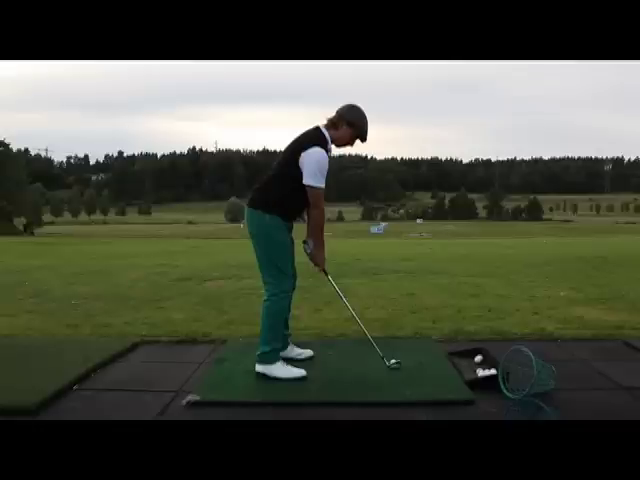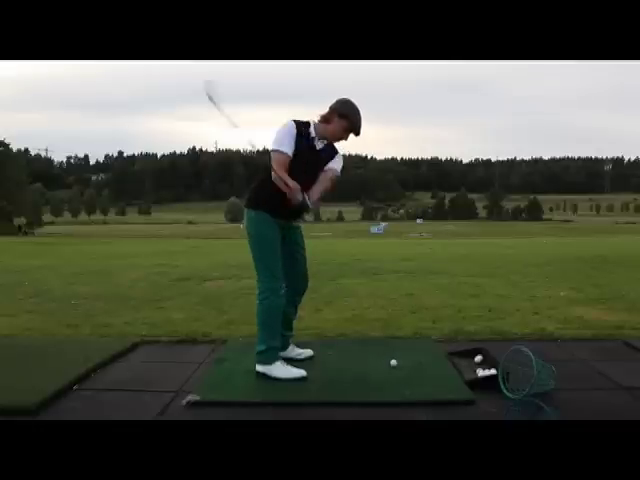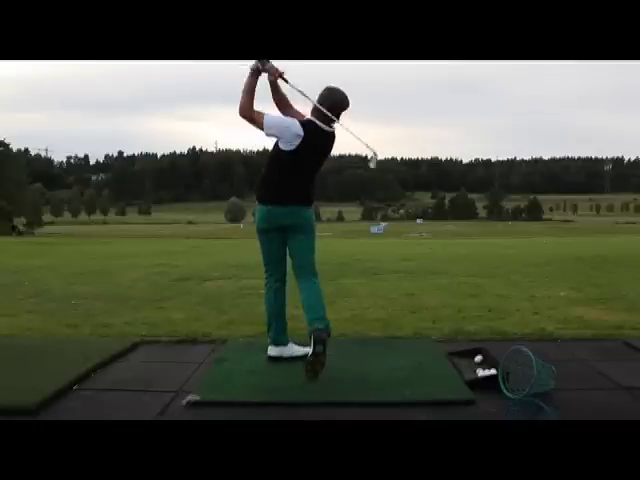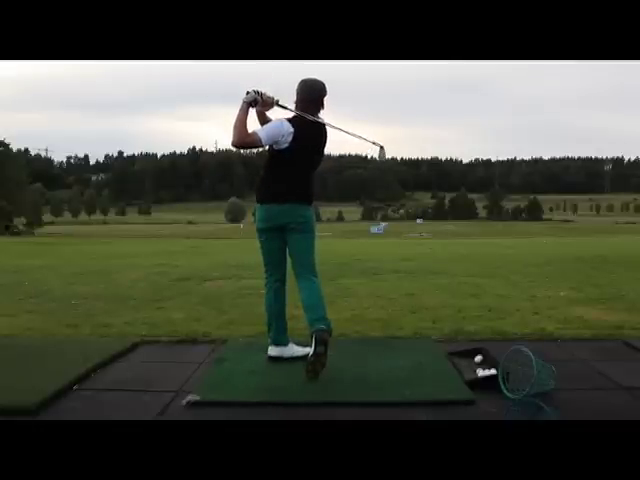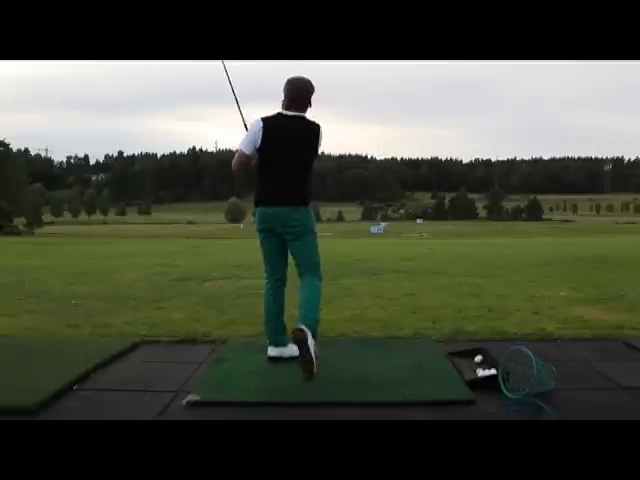
dt=1s
person 1, frame 1
left shoulder: (315, 141)
right shoulder: (317, 151)
left elbow: (311, 201)
right elbow: (317, 206)
left wrist: (310, 238)
right wrist: (319, 249)
left hip: (275, 217)
right hip: (267, 217)
left knee: (287, 282)
right knee: (279, 287)
left ankle: (281, 344)
right ankle: (267, 359)
person 1, frame 2
left shoulder: (335, 156)
right shoulder: (292, 129)
left elbow: (325, 181)
right elbow: (278, 170)
left wrist: (309, 197)
right wrist: (290, 186)
left hip: (290, 220)
right hip: (262, 215)
left knee: (298, 283)
right knee: (272, 286)
left ankle: (281, 344)
right ankle: (267, 359)
person 1, frame 3
left shoulder: (295, 129)
right shoulder: (328, 136)
left elbow: (245, 111)
right elbow: (288, 110)
left wrist: (255, 74)
right wrist: (274, 83)
left hip: (269, 209)
right hip: (300, 211)
left knee: (275, 278)
right knee: (306, 275)
left ankle: (278, 342)
right ankle: (318, 329)
person 1, frame 4
left shoulder: (286, 127)
right shoulder: (320, 131)
left elbow: (239, 141)
left wrist: (246, 106)
right wrist: (263, 113)
left hip: (269, 209)
right hip: (300, 210)
left knee: (274, 278)
right knee: (306, 275)
left ankle: (278, 343)
right ankle: (319, 328)
person 1, frame 5
left shoulder: (262, 125)
right shoulder: (314, 130)
left elbow: (237, 165)
left hip: (265, 211)
right hip: (296, 211)
left knee: (274, 279)
right knee: (310, 274)
left ankle: (277, 343)
right ankle: (306, 328)
